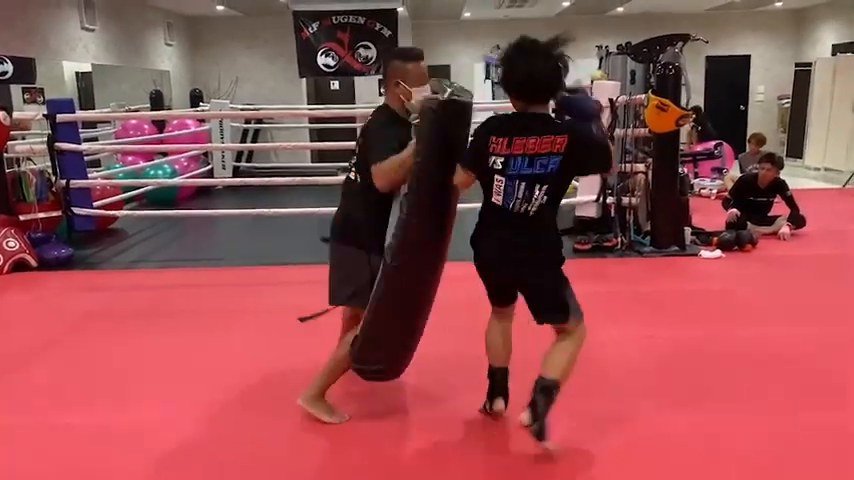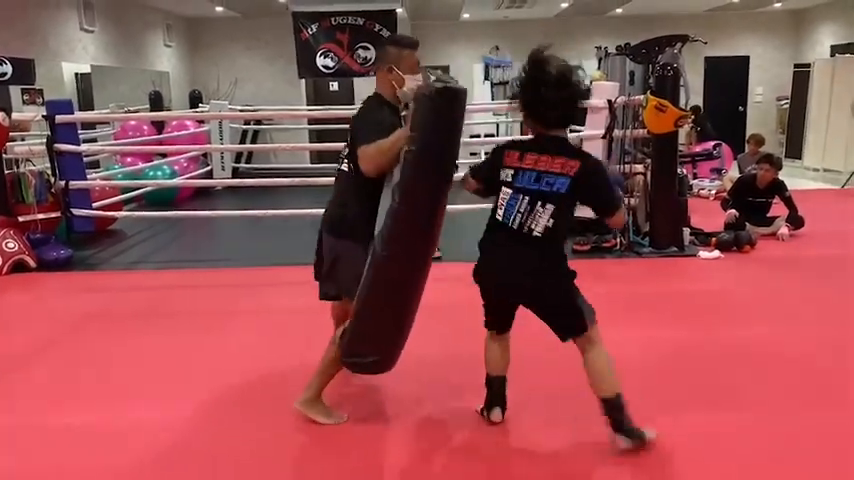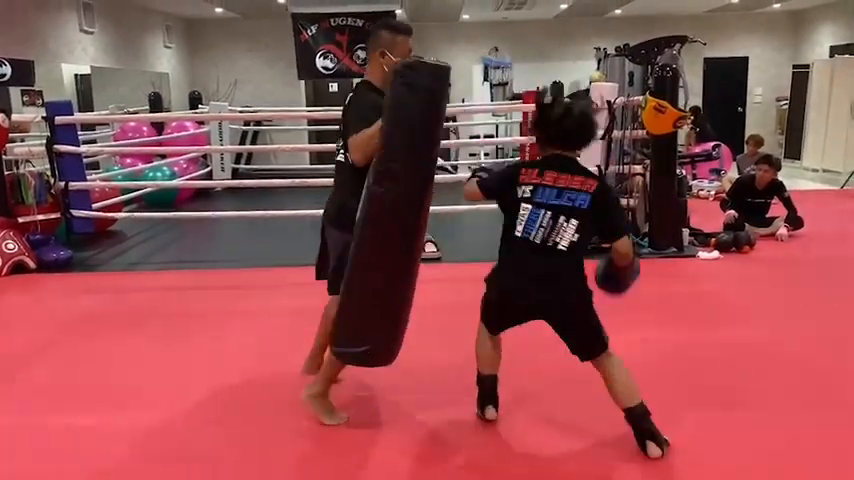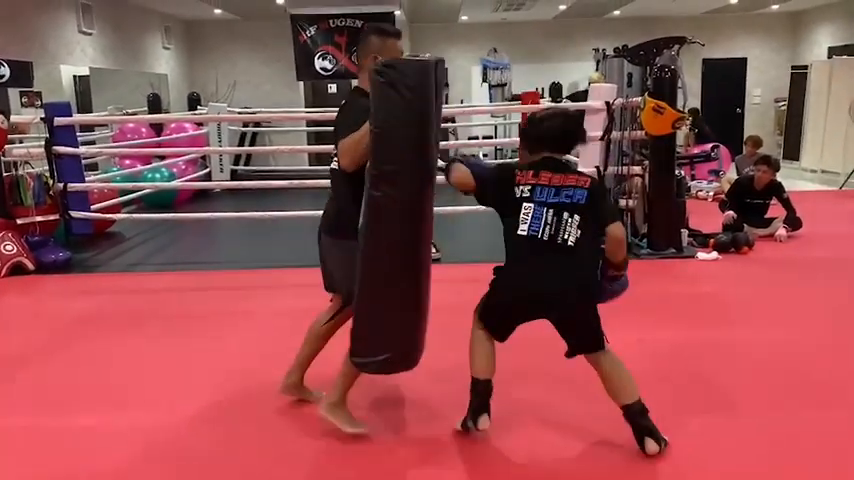
dt=0.1s
person 1, frame 1
left shoulder: (396, 123)
right shoulder: (385, 126)
left elbow: (396, 179)
right elbow: (383, 180)
left hip: (362, 232)
right hip: (358, 236)
left knee: (359, 309)
left ankle: (349, 355)
right ankle: (315, 393)
person 1, frame 2
left shoulder: (384, 112)
right shoulder: (376, 115)
left elbow: (385, 165)
right elbow: (370, 164)
right wrist: (411, 126)
left hip: (348, 224)
right hip: (352, 230)
left knee: (349, 304)
left ankle: (331, 365)
right ankle: (311, 395)
person 1, frame 3
left shoulder: (374, 98)
right shoulder: (367, 101)
left elbow: (385, 150)
right elbow: (359, 153)
left hip: (350, 216)
right hip: (356, 221)
left ankle: (315, 362)
right ankle: (317, 391)
person 1, frame 4
left shoulder: (369, 105)
right shoulder: (358, 106)
right elbow: (348, 158)
left hip: (347, 225)
right hip: (351, 229)
left knee: (343, 306)
left ankle: (295, 379)
right ankle: (335, 400)
person 2, frame 1
left shoulder: (491, 132)
right shoulder: (571, 140)
left elbow: (462, 181)
right elbow: (606, 158)
right wrist: (593, 119)
left hip: (489, 249)
right hip: (536, 255)
left knee: (500, 312)
right knee: (571, 332)
left ankle: (497, 394)
right ankle: (538, 405)
person 2, frame 2
left shoulder: (507, 153)
right shoulder: (584, 166)
left elbow: (472, 185)
right elbow: (616, 220)
right wrist: (609, 196)
left hip: (496, 268)
right hip: (545, 274)
left knee: (497, 332)
right knee: (590, 341)
left ankle: (495, 402)
right ankle: (622, 426)
person 2, frame 3
left shoulder: (518, 173)
right shoulder: (596, 186)
left elbow: (472, 191)
right elbow: (622, 247)
left wrist: (482, 178)
right wrist: (626, 268)
left hip: (513, 282)
right hip: (567, 290)
left knee: (488, 324)
right knee: (604, 355)
left ankle: (487, 402)
right ankle: (648, 435)
person 2, frame 4
left shoulder: (510, 174)
right shoulder: (589, 185)
left elbow: (461, 179)
right elbow: (615, 236)
left wrist: (458, 163)
right wrist: (617, 269)
left hip: (518, 284)
right hip: (574, 290)
left knee: (483, 325)
right knee: (599, 353)
left ankle: (479, 411)
right ankle: (646, 432)
